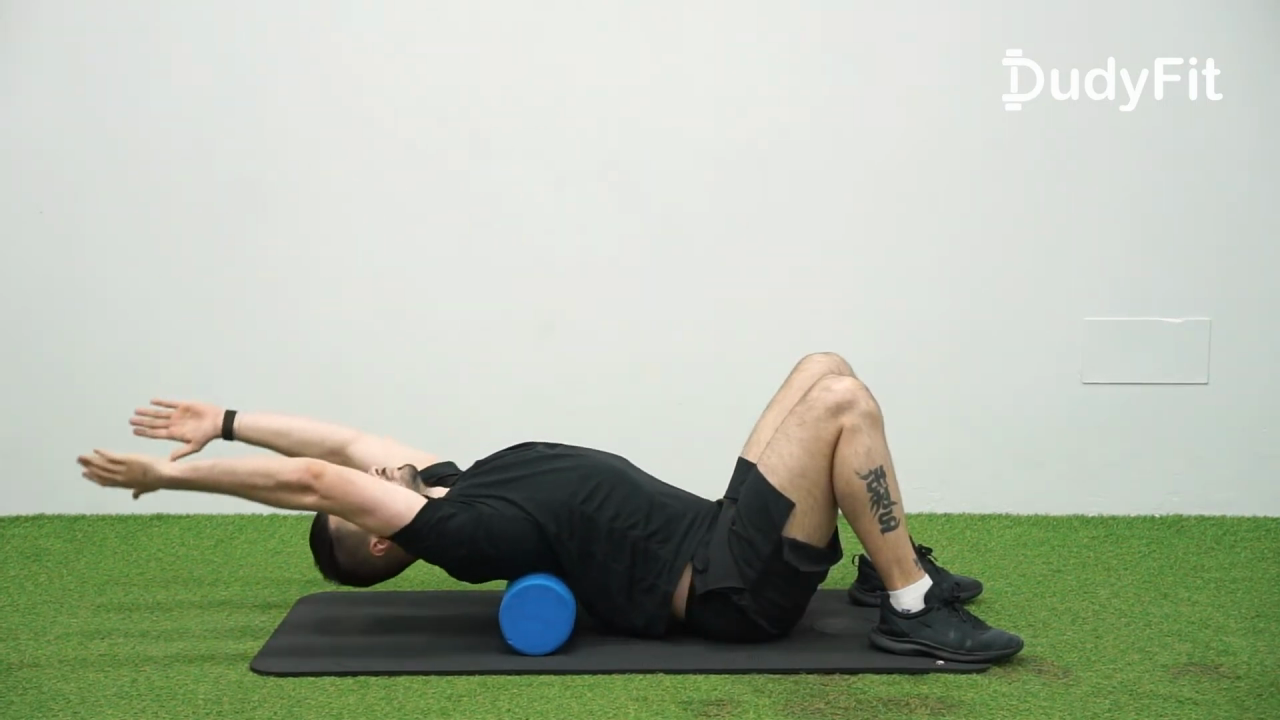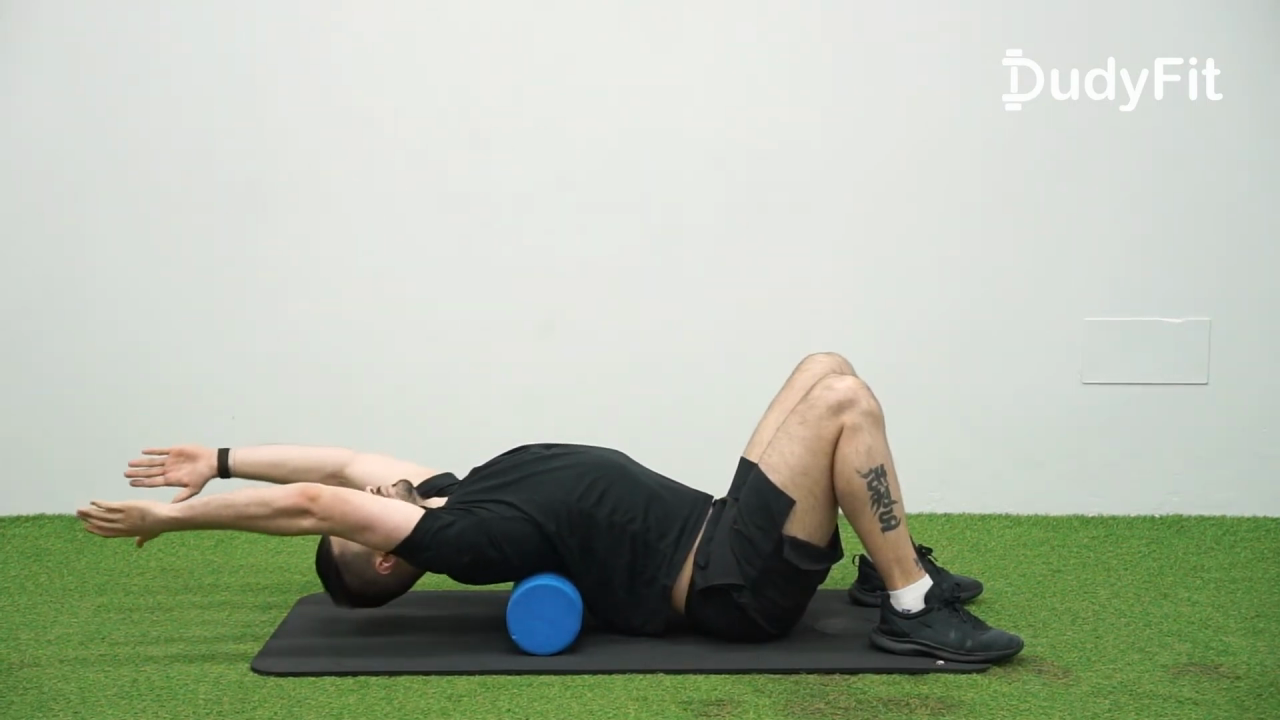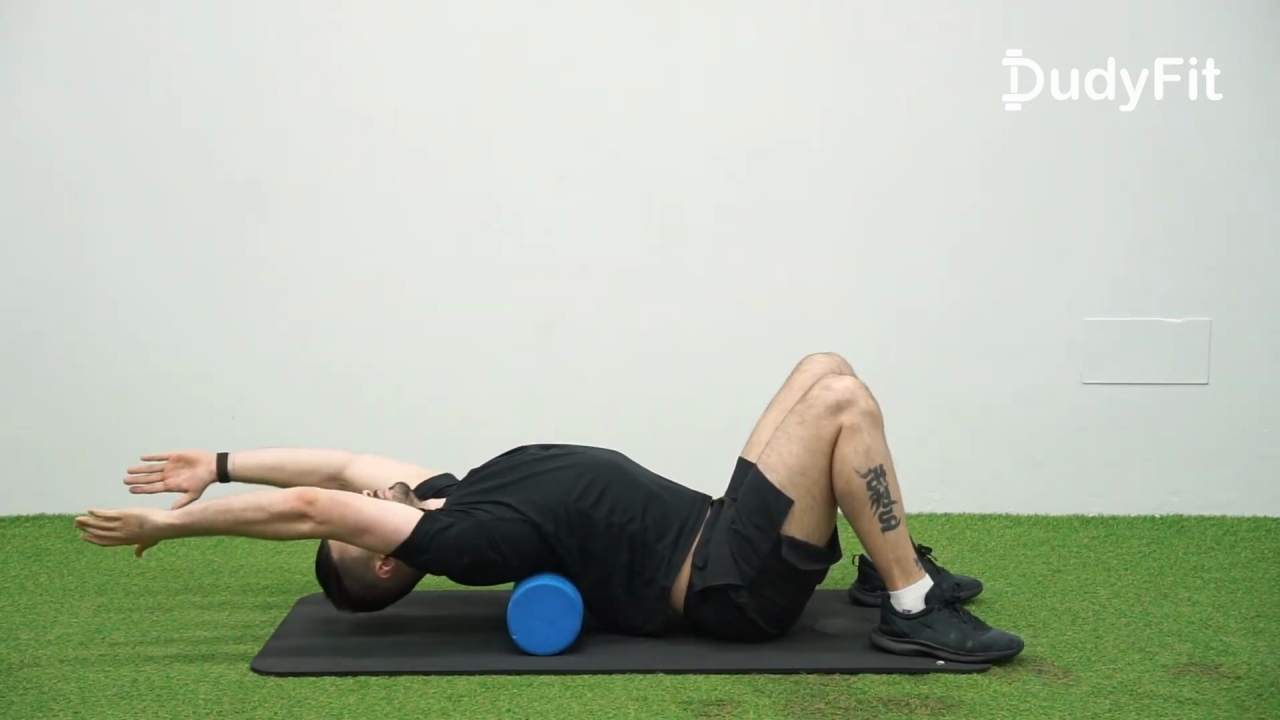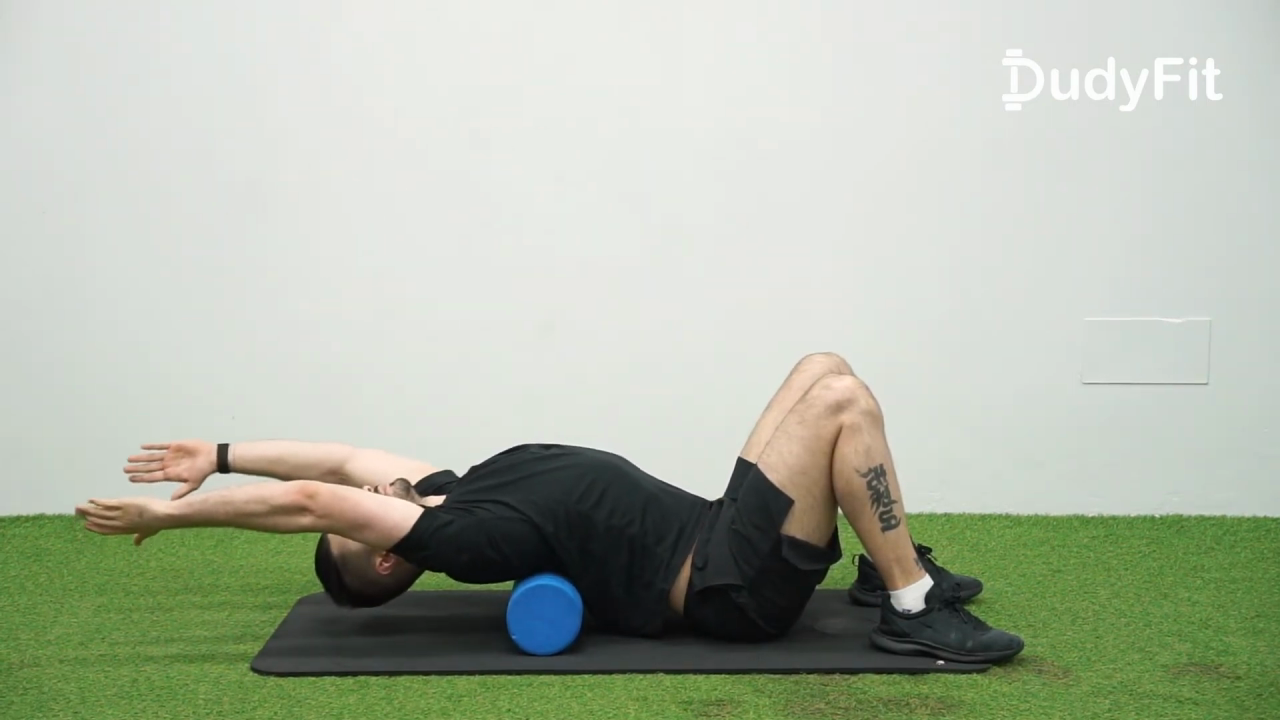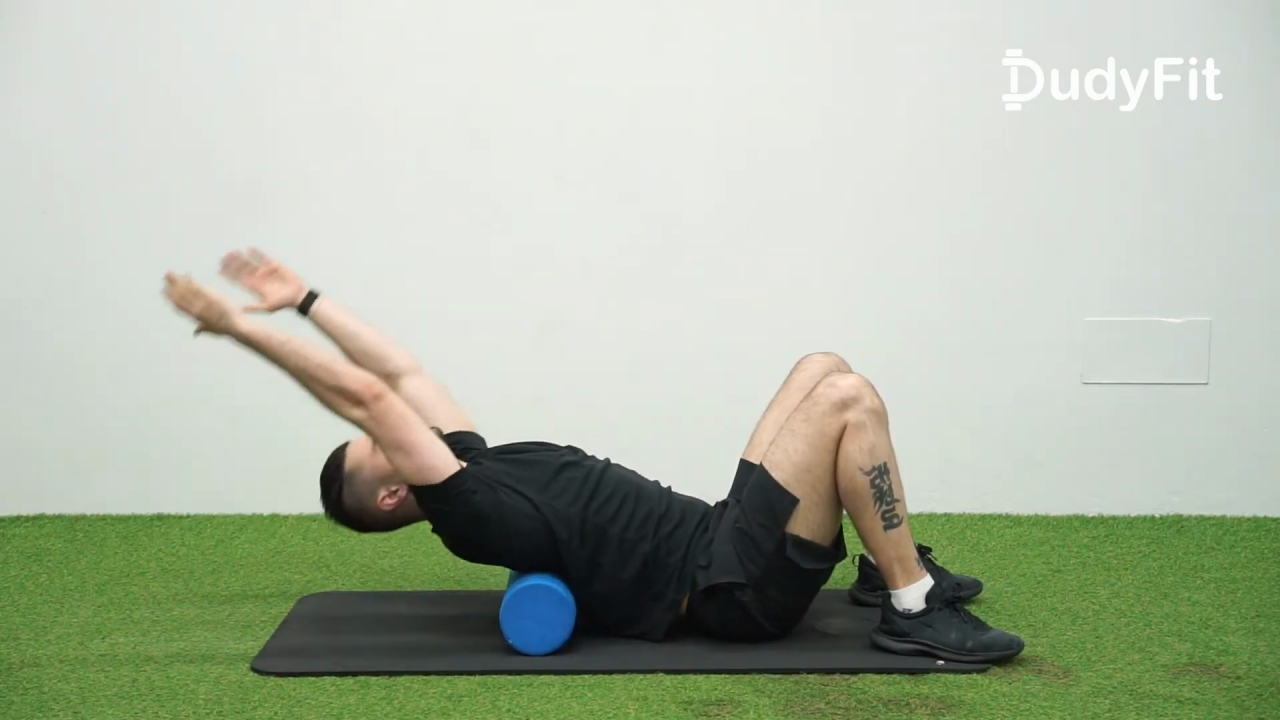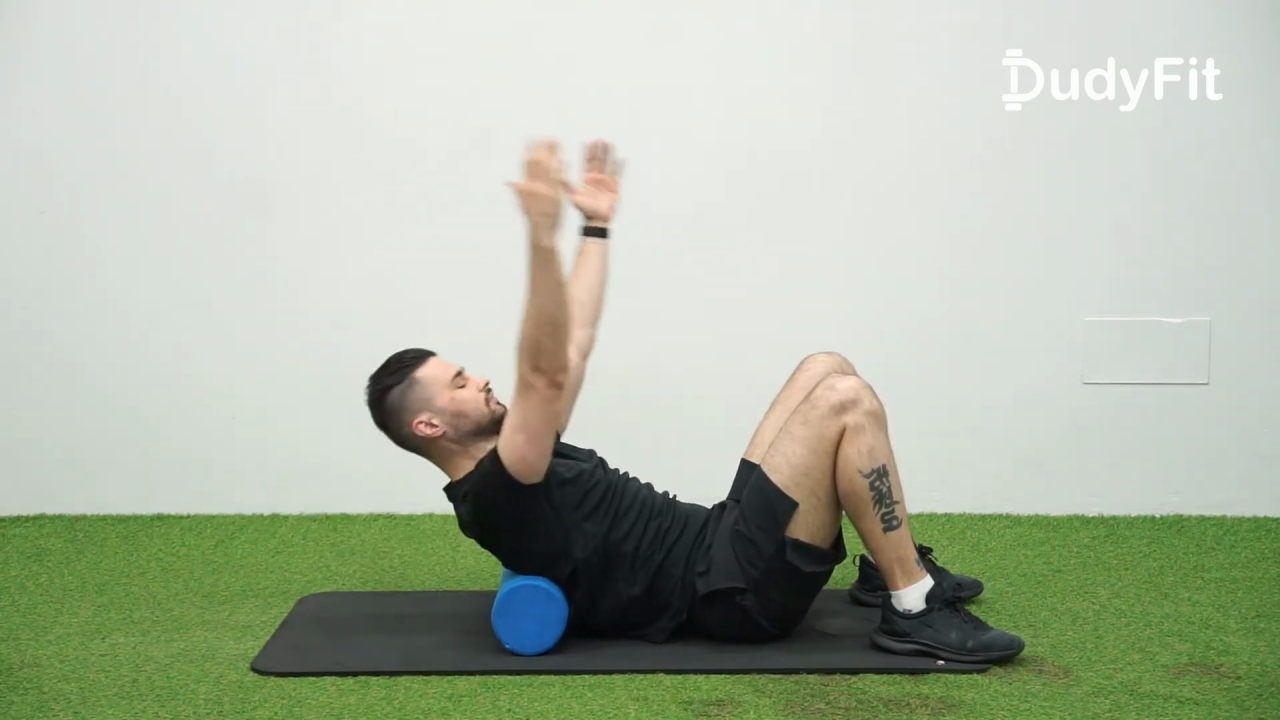
dt=0.5s
person 1, frame 1
left shoulder: (458, 488)
right shoulder: (461, 532)
left elbow: (345, 443)
right elbow: (318, 475)
left wrist: (222, 423)
right wrist: (173, 475)
left hip: (723, 542)
right hip: (734, 583)
left knee: (826, 371)
right knee: (844, 403)
left ankle: (897, 571)
right ankle: (913, 610)
person 1, frame 2
left shoulder: (454, 498)
right shoulder: (462, 538)
left elbow: (339, 461)
right elbow: (315, 501)
left wrist: (216, 460)
right wrist: (169, 517)
left hip: (723, 539)
right hip: (734, 583)
left knee: (827, 371)
right knee: (844, 402)
left ankle: (893, 570)
right ankle: (910, 609)
person 1, frame 3
left shoulder: (453, 499)
right shoulder: (459, 542)
left elbow: (342, 465)
right elbow: (315, 504)
left wrist: (217, 465)
right wrist: (170, 521)
left hip: (722, 540)
right hip: (734, 582)
left knee: (826, 370)
right knee: (842, 402)
left ankle: (891, 569)
right ankle: (912, 610)
person 1, frame 4
left shoulder: (454, 494)
right shoulder: (462, 538)
left elbow: (340, 459)
right elbow: (313, 498)
left wrist: (217, 456)
right wrist: (170, 512)
left hip: (720, 537)
right hip: (736, 583)
left knee: (826, 370)
right knee: (842, 402)
left ankle: (896, 569)
right ankle: (914, 610)
person 1, frame 5
left shoulder: (470, 470)
right shoulder: (471, 509)
left elbow: (400, 377)
right elbow: (366, 395)
left wrist: (301, 299)
right wrist: (239, 328)
left hip: (714, 547)
right hip: (731, 590)
left knee: (823, 370)
right knee: (848, 399)
left ankle: (893, 571)
right ankle: (918, 607)
person 1, frame 6
left shoulder: (518, 464)
right shoulder: (494, 500)
left elbow: (568, 348)
right elbow: (543, 376)
left wrist: (595, 226)
right wrist: (541, 239)
left hip: (720, 550)
right hip: (736, 590)
left knee: (826, 371)
right knee: (847, 403)
left ankle: (892, 567)
right ankle: (914, 610)
